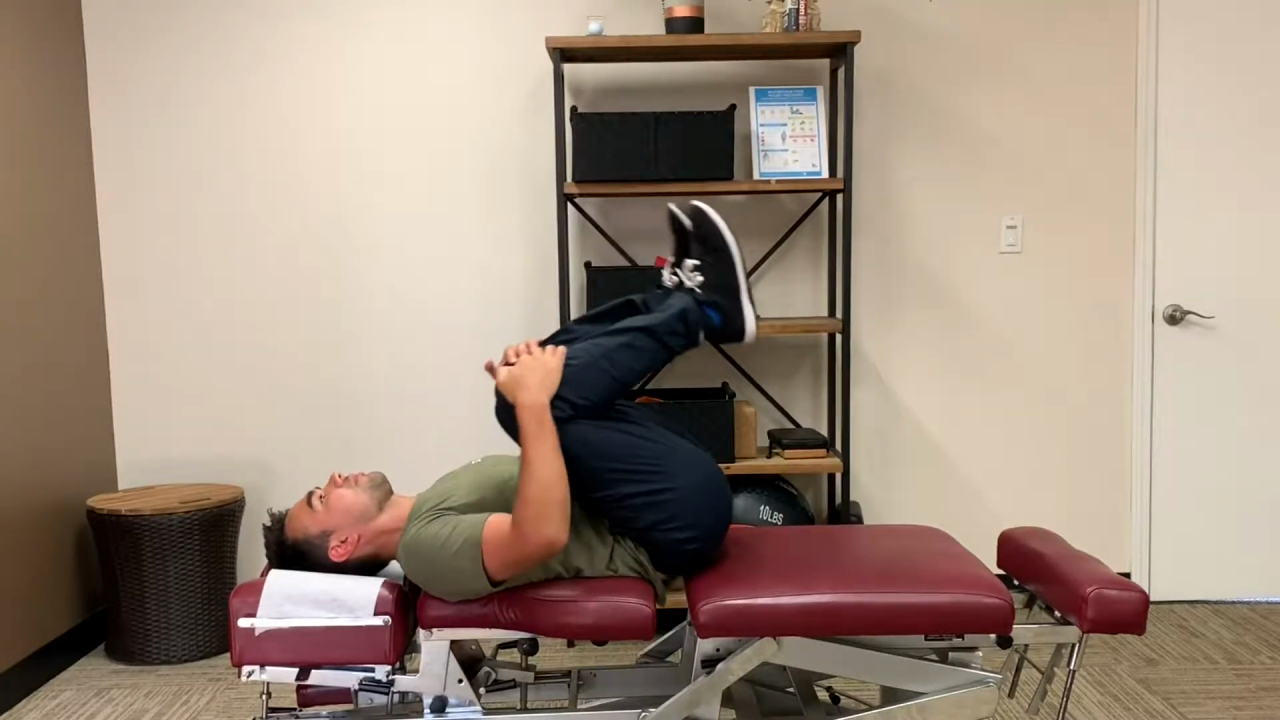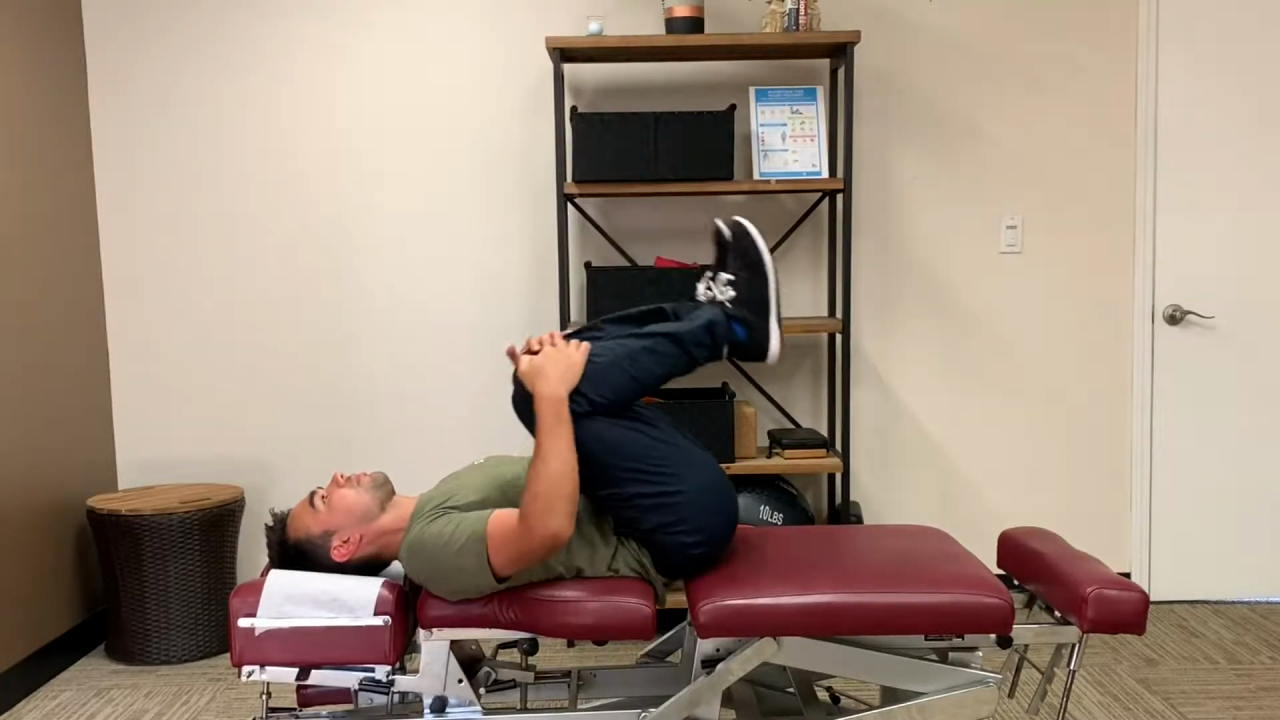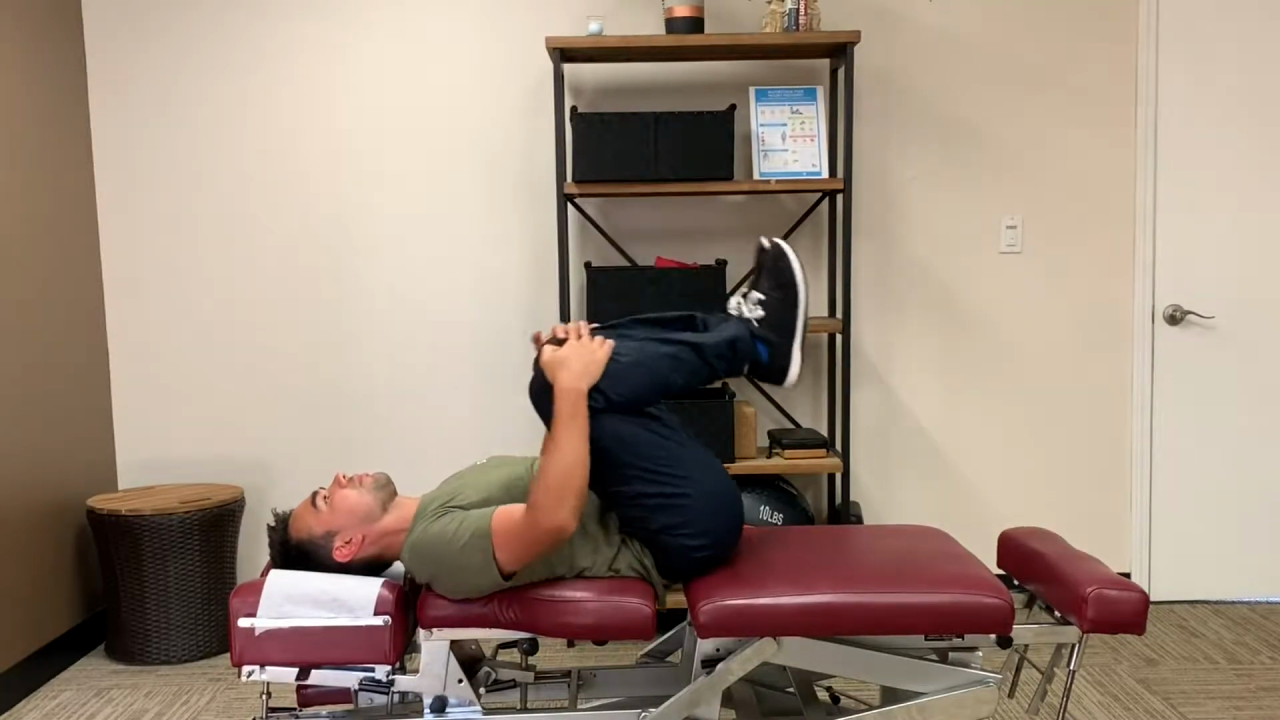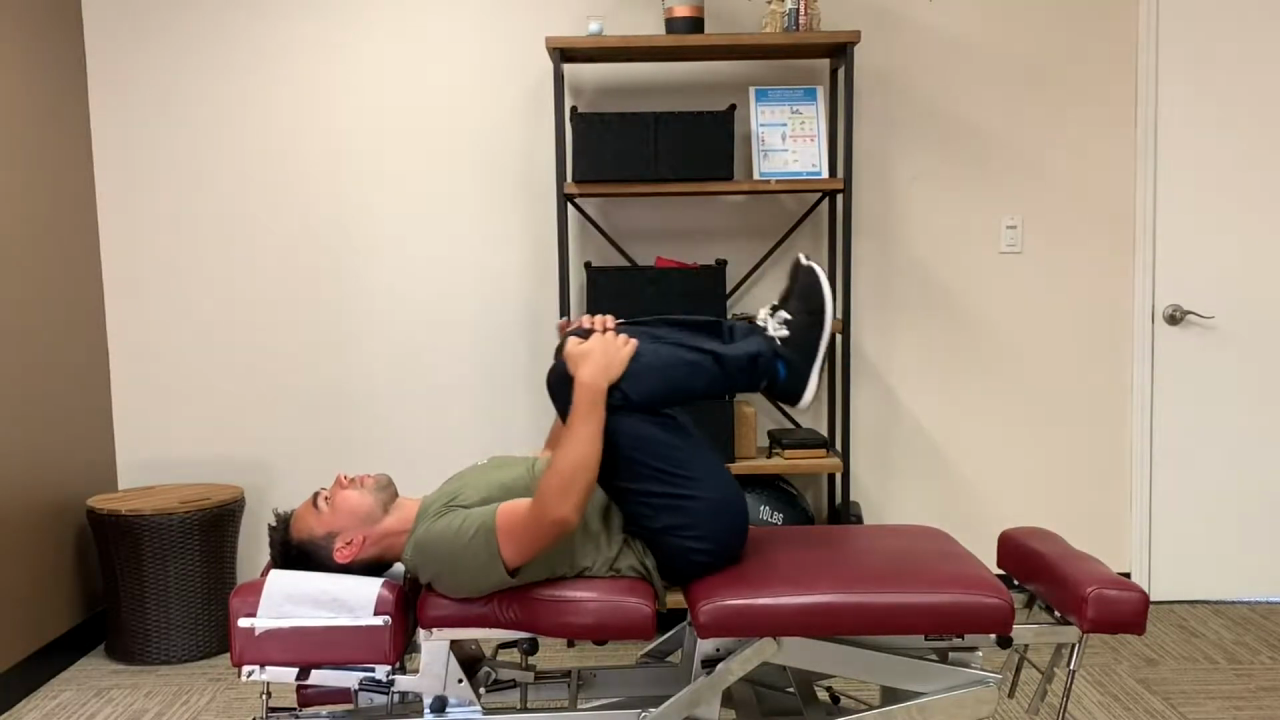
dt=0.1s
person 1, frame 1
left shoulder: (434, 511)
right shoulder: (427, 548)
left elbow: (548, 468)
right elbow: (544, 534)
left wrist: (529, 385)
right wrist: (531, 403)
left hip: (677, 495)
right hip: (681, 514)
left knee: (548, 371)
right knee: (541, 401)
left ankle: (688, 295)
right ankle: (700, 306)
person 1, frame 2
left shoulder: (435, 511)
right shoulder: (432, 547)
left elbow: (548, 471)
right elbow: (550, 527)
left wrist: (551, 382)
right wrist: (552, 394)
right hip: (685, 522)
left knee: (562, 361)
right knee: (543, 390)
left ankle: (720, 314)
right ankle: (729, 321)
person 1, frame 3
left shoulder: (439, 513)
right shoulder: (435, 546)
left elbow: (562, 476)
right elbow: (554, 520)
left wrist: (569, 371)
right wrist: (570, 387)
right hip: (691, 524)
left knee: (565, 369)
right knee: (566, 390)
left ankle: (745, 328)
right ankle: (752, 338)
person 1, frame 4
left shoulder: (446, 507)
right shoulder: (441, 547)
left elbow: (554, 459)
right elbow: (558, 513)
left wrist: (588, 371)
right wrist: (592, 382)
right hip: (694, 530)
left knee: (588, 355)
right knee: (580, 371)
left ankle: (764, 344)
right ankle: (775, 360)
